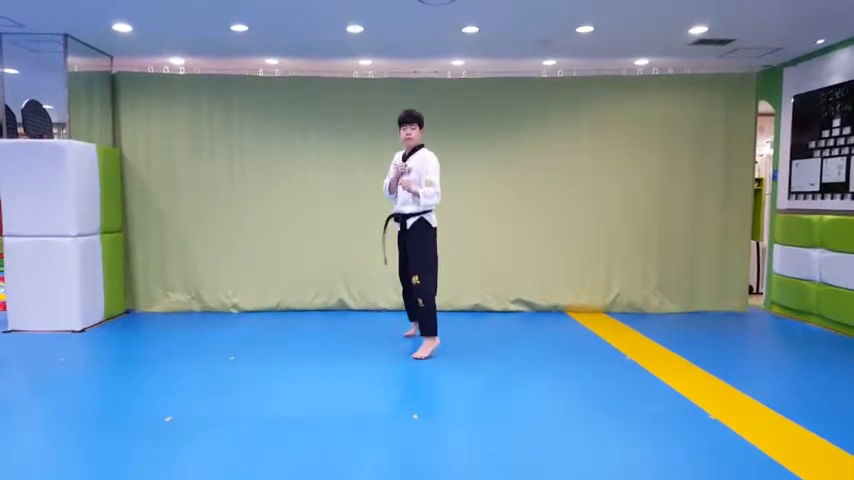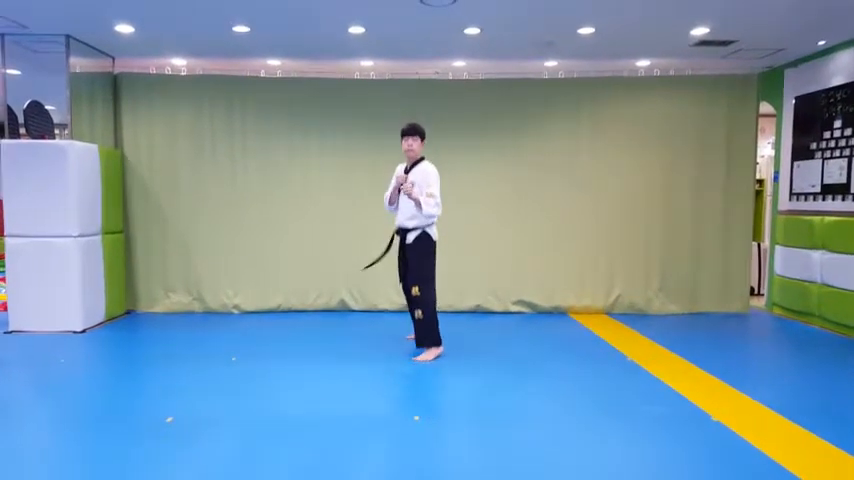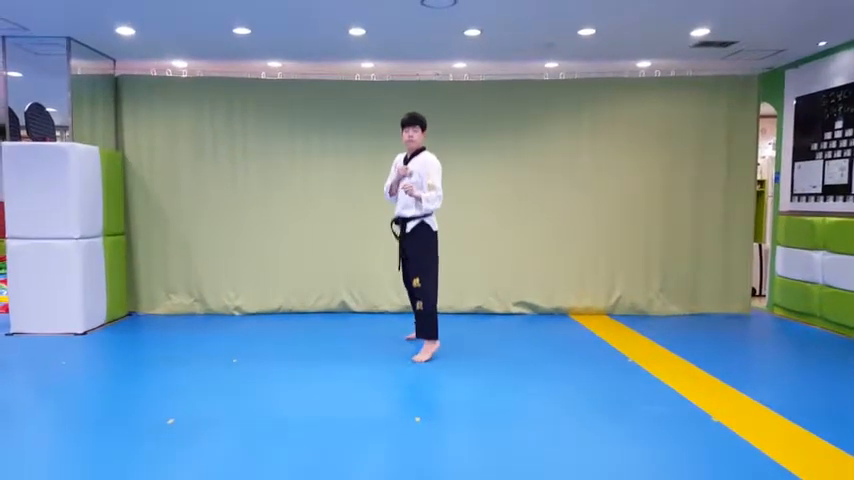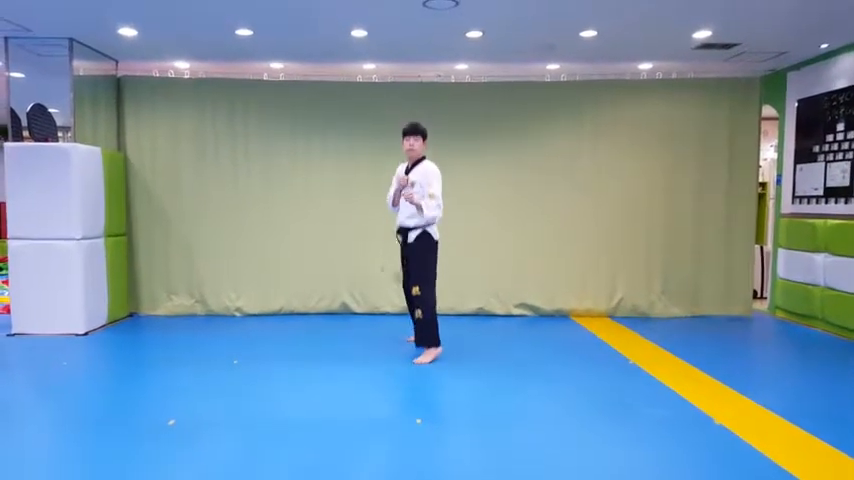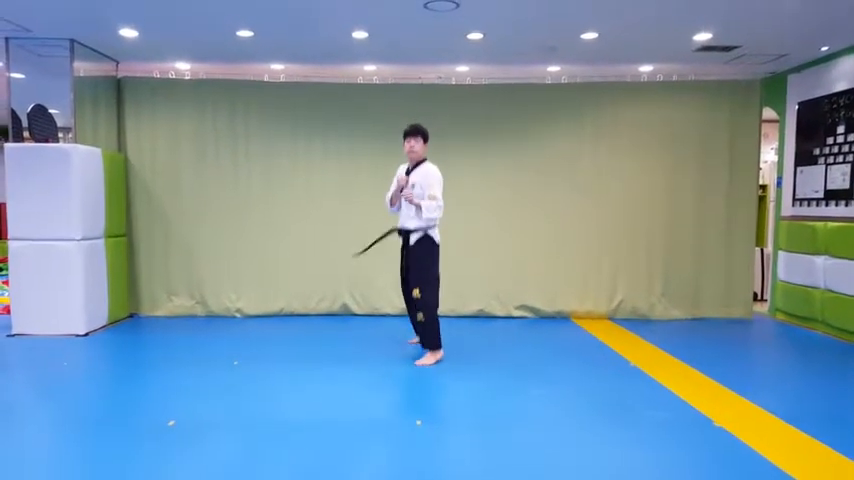
dt=0.2s
person 1, frame 1
left shoulder: (428, 158)
right shoulder: (398, 157)
left elbow: (434, 196)
right elbow: (388, 193)
left wrist: (414, 189)
right wrist: (396, 176)
left hip: (422, 223)
right hip: (404, 223)
left knee: (422, 278)
right knee: (407, 276)
left ankle: (430, 336)
right ankle: (417, 321)
person 1, frame 2
left shoulder: (428, 171)
right shoulder: (400, 170)
left elbow: (435, 208)
right elbow: (390, 205)
left wrist: (416, 197)
right wrist: (396, 188)
left hip: (422, 236)
right hip: (405, 237)
left knee: (422, 289)
right knee: (409, 287)
left ankle: (433, 345)
right ankle: (421, 332)
person 1, frame 3
left shoulder: (429, 161)
right shoulder: (399, 160)
left elbow: (436, 199)
right elbow: (390, 196)
left wrist: (416, 194)
right wrist: (396, 179)
left hip: (422, 227)
right hip: (405, 227)
left knee: (423, 281)
right knee: (411, 279)
left ankle: (431, 339)
right ankle: (422, 327)
person 1, frame 4
left shoulder: (430, 170)
right shoulder: (401, 170)
left elbow: (436, 208)
right elbow: (393, 206)
left wrist: (418, 203)
right wrist: (398, 189)
left hip: (424, 237)
right hip: (407, 236)
left knee: (422, 289)
right knee: (411, 288)
left ankle: (432, 345)
right ankle: (422, 331)
person 1, frame 5
left shoulder: (431, 172)
right shoulder: (402, 171)
left elbow: (436, 208)
right elbow: (392, 206)
left wrist: (416, 202)
right wrist: (398, 189)
left hip: (425, 239)
right hip: (408, 239)
left knee: (424, 291)
right knee: (409, 288)
left ankle: (434, 348)
right ankle: (423, 333)
